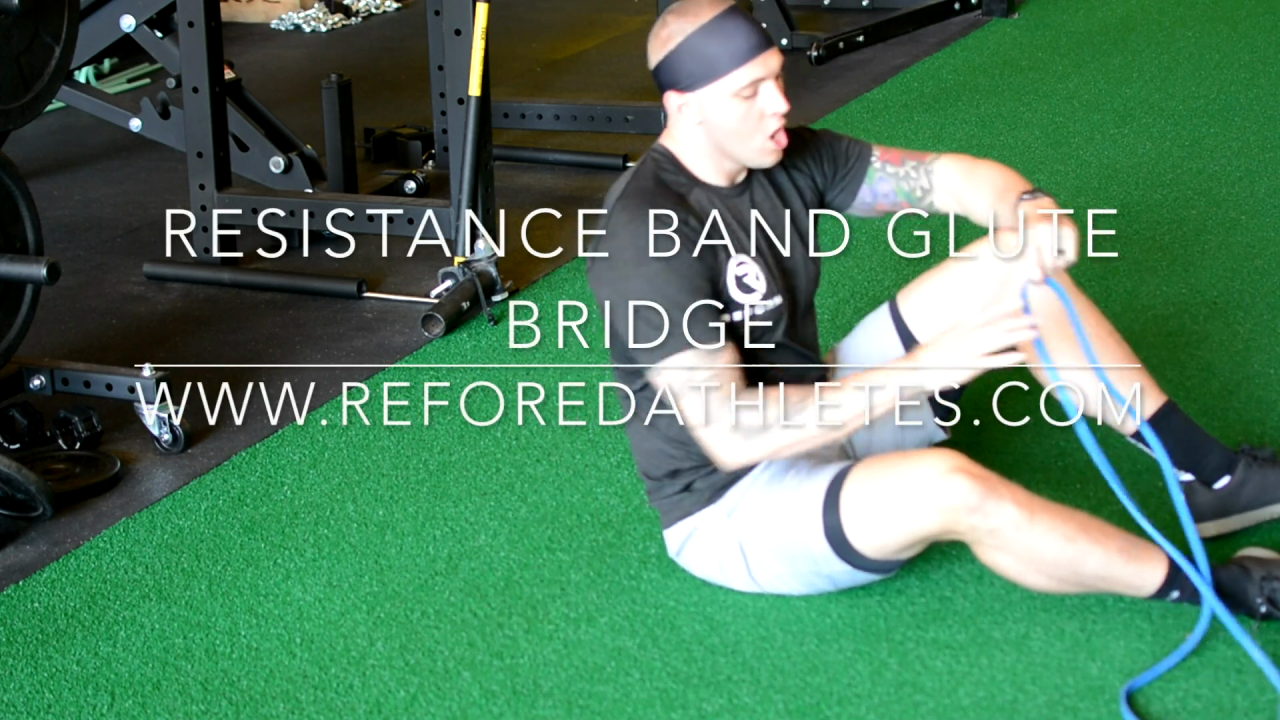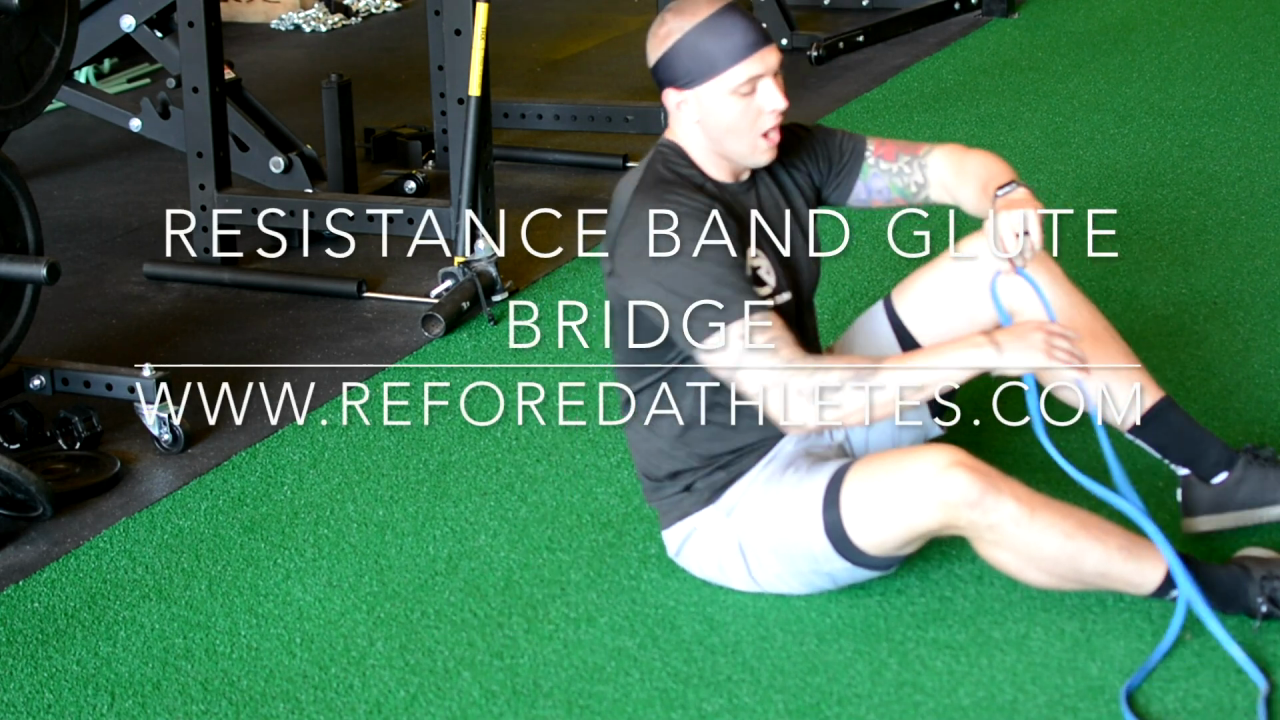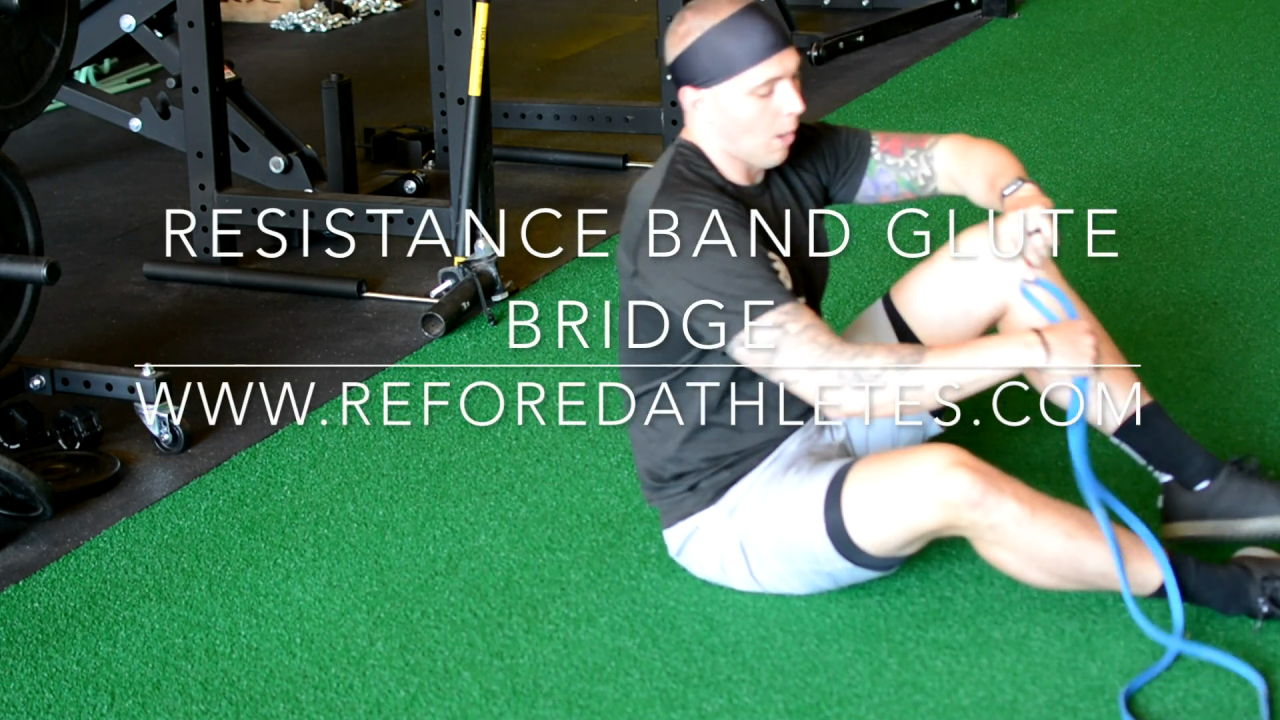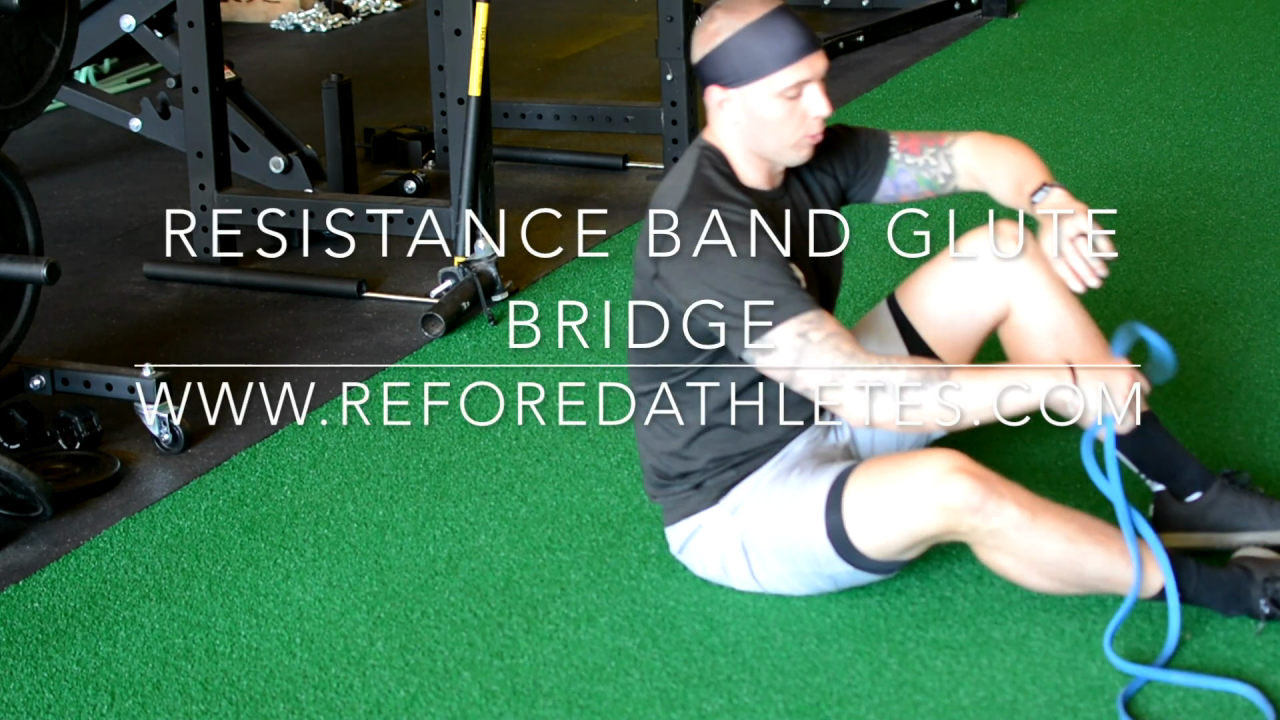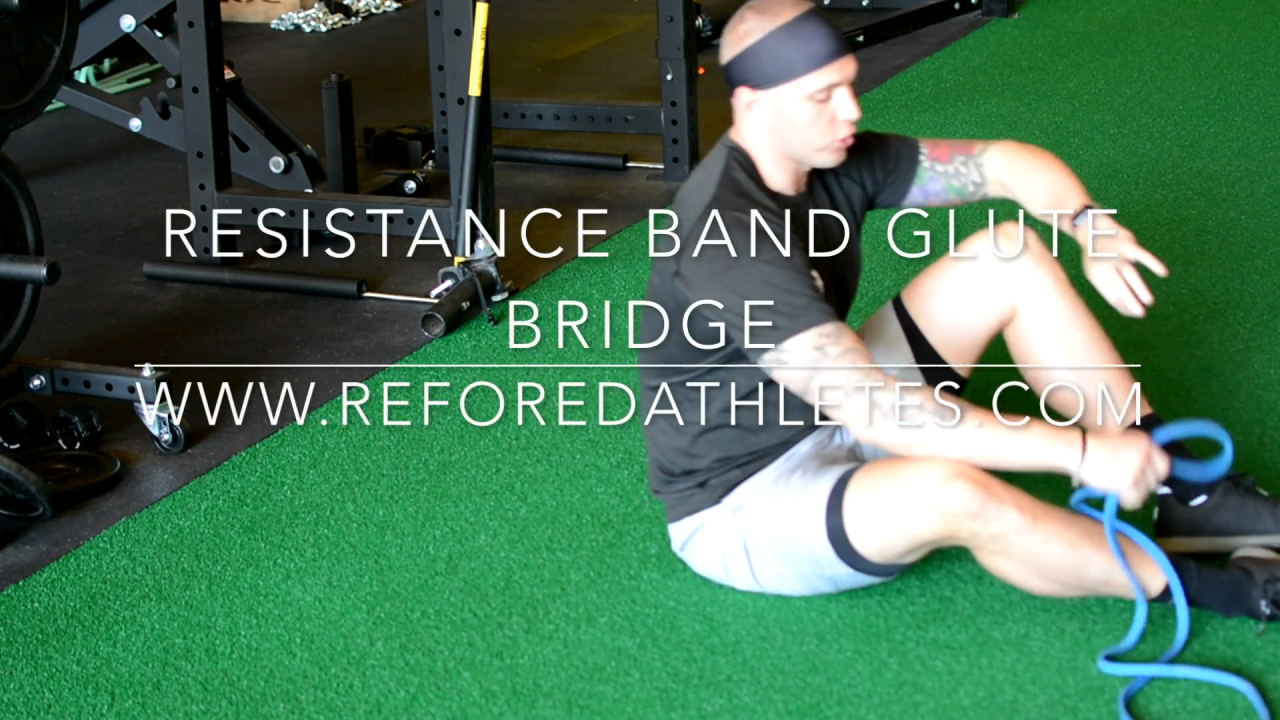
dt=0.1s
person 1, frame 1
left shoulder: (786, 156)
right shoulder: (648, 233)
left elbow: (952, 174)
right elbow: (730, 437)
left wrist: (1031, 207)
right wrist: (913, 372)
left hip: (817, 425)
right hip: (732, 512)
left knee: (1012, 267)
right knee: (950, 486)
left ankle: (1211, 479)
right ankle: (1206, 586)
person 1, frame 2
left shoulder: (785, 151)
right shoulder: (663, 227)
left elbow: (946, 164)
right elbow: (798, 399)
left wrist: (1008, 200)
right wrist: (984, 353)
left hip: (818, 417)
right hip: (734, 511)
left knee: (1003, 263)
right knee: (950, 480)
left ankle: (1207, 474)
right ankle: (1206, 584)
person 1, frame 3
left shoulder: (790, 150)
right shoulder: (687, 226)
left elbow: (954, 154)
right elbow: (841, 385)
left wrist: (1017, 196)
right wrist: (1032, 350)
left hip: (815, 421)
right hip: (733, 510)
left knee: (998, 254)
right knee: (950, 479)
left ankle: (1194, 484)
right ankle: (1212, 586)
person 1, frame 4
left shoulder: (807, 153)
right shoulder: (706, 233)
left elbow: (977, 150)
right elbow: (859, 394)
left wrist: (1047, 200)
right wrist: (1063, 382)
left hip: (822, 421)
right hip: (739, 511)
left knee: (1003, 256)
right knee: (953, 486)
left ankle: (1189, 493)
right ankle: (1211, 588)
person 1, frame 5
left shoulder: (836, 156)
right shoulder: (731, 236)
left elbow: (1009, 160)
right elbow: (877, 416)
left wrist: (1088, 222)
right wrist: (1080, 448)
left hip: (831, 420)
right hip: (741, 510)
left knee: (1012, 257)
right knee: (955, 490)
left ankle: (1187, 495)
right ankle: (1198, 586)
